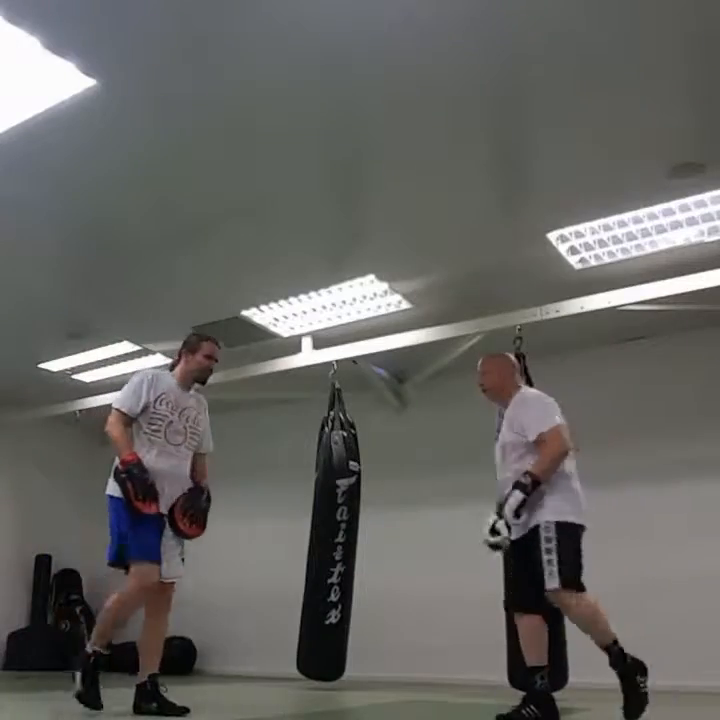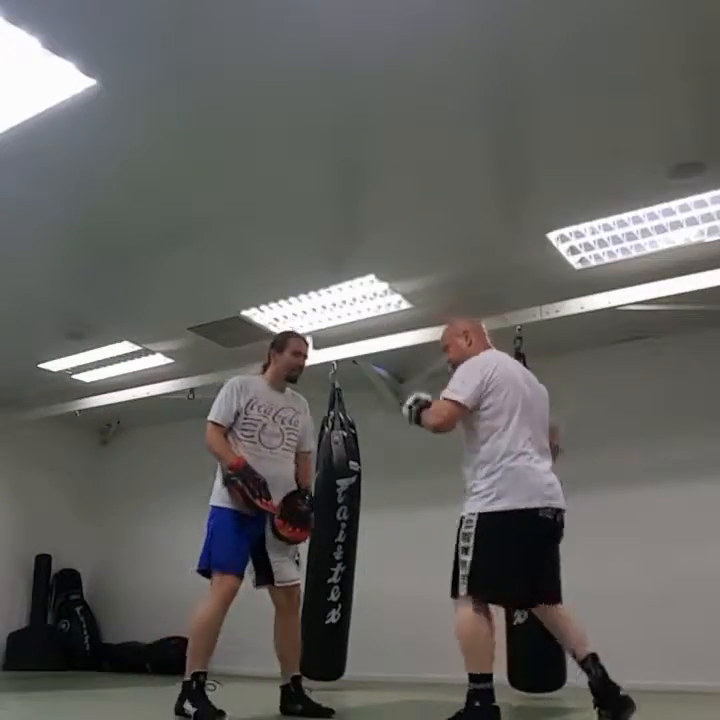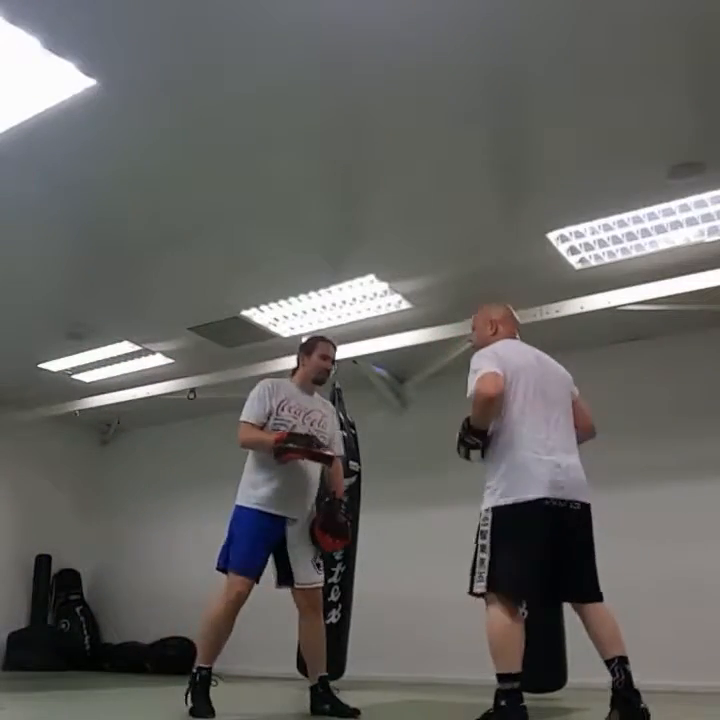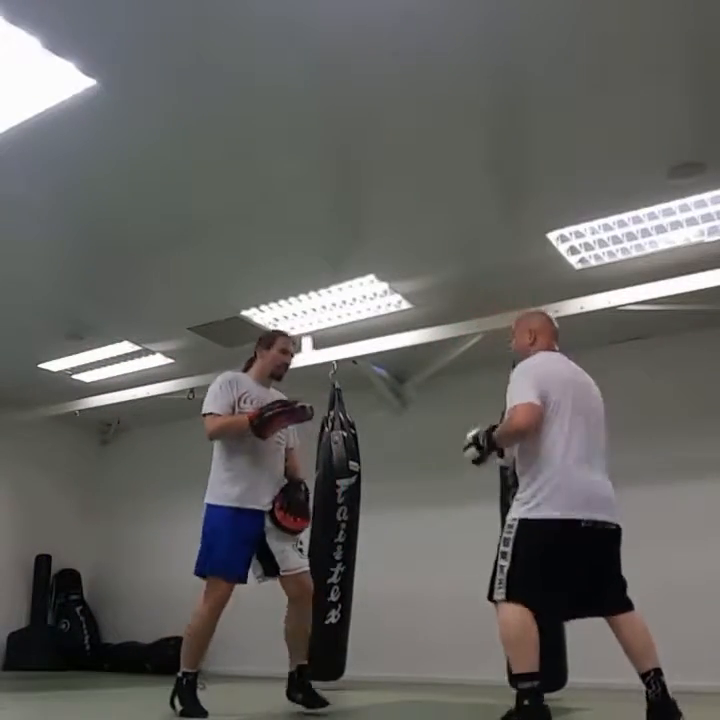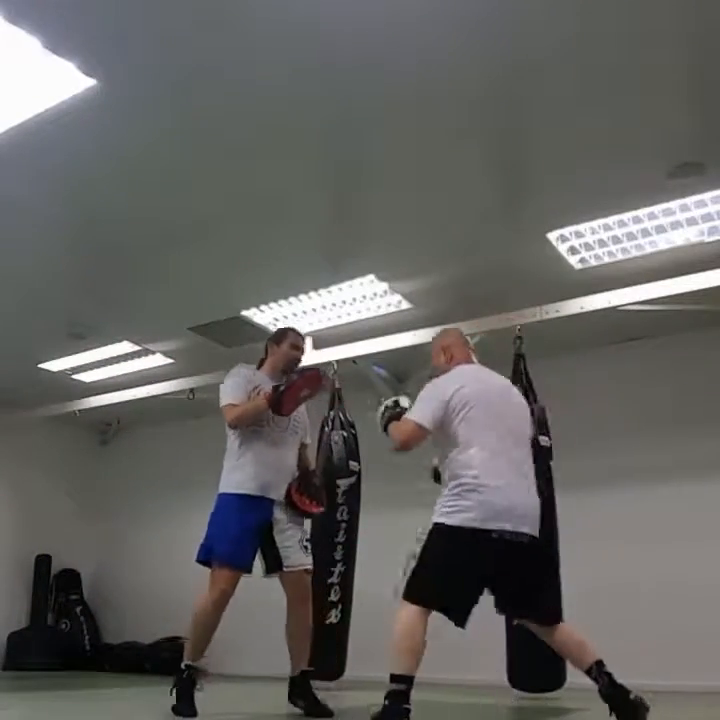
dt=1s
person 1, frame 1
left shoulder: (529, 402)
right shoulder: (512, 414)
left elbow: (559, 445)
left wrist: (524, 486)
right wrist: (501, 517)
left hip: (553, 514)
right hip: (527, 523)
left knee: (560, 591)
right knee: (524, 609)
left ankle: (624, 665)
person 1, frame 2
left shoulder: (478, 366)
right shoulder: (529, 378)
left elbow: (439, 420)
right elbow: (552, 444)
left wrist: (417, 408)
left hip: (501, 500)
right hip: (544, 500)
left knee: (471, 598)
right knee: (544, 599)
person 1, frame 3
left shoulder: (490, 355)
right shoulder: (553, 366)
left elbow: (489, 392)
right elbow: (586, 427)
left wrist: (472, 431)
left hip: (518, 493)
right hip: (571, 491)
left knee: (501, 596)
right knee: (585, 596)
person 1, frame 4
left shoulder: (530, 369)
right shoulder: (583, 379)
left elbow: (522, 422)
left wrist: (490, 439)
right wrist: (508, 444)
left hip: (546, 507)
right hip: (599, 510)
left knee: (511, 599)
right knee: (616, 606)
person 1, frame 5
left shoulder: (445, 386)
right shoulder: (511, 391)
left elbow: (404, 440)
left wrist: (390, 417)
left hip: (467, 517)
right hip: (521, 520)
left knee: (415, 603)
right knee: (541, 619)
person 2, frame 1
left shoulder: (199, 405)
right shoulder: (149, 381)
right elbow: (114, 424)
right wrist: (133, 466)
left hip: (168, 505)
right hip: (132, 496)
left knee: (163, 595)
right knee: (144, 582)
right ankle: (91, 657)
person 2, frame 2
left shoulder: (300, 405)
right shoulder: (240, 387)
right elbow: (212, 436)
right hip: (233, 506)
left knee: (289, 598)
right knee: (223, 588)
right ankle: (192, 689)
person 2, frame 3
left shoulder: (327, 411)
right shoulder: (270, 389)
left elbow: (334, 463)
right elbow: (245, 436)
left wrist: (338, 504)
right wrist: (282, 441)
left hip: (302, 517)
right hip: (257, 507)
left knee: (312, 600)
right knee: (235, 592)
right ankle: (200, 681)
person 2, frame 4
left shoulder: (282, 402)
right shoulder: (229, 382)
right elbow: (213, 428)
right wrist: (259, 417)
left hip: (274, 510)
right hip: (230, 506)
left knee: (302, 589)
right knee: (216, 596)
left ankle: (299, 678)
right ankle: (185, 685)
person 2, frame 5
left shoulder: (296, 401)
right shoulder: (242, 377)
right elbow: (232, 418)
right wrist: (274, 396)
left hip: (283, 501)
right hip: (241, 495)
left knee: (301, 588)
right knee: (222, 586)
left ankle: (300, 683)
right ankle: (186, 676)
